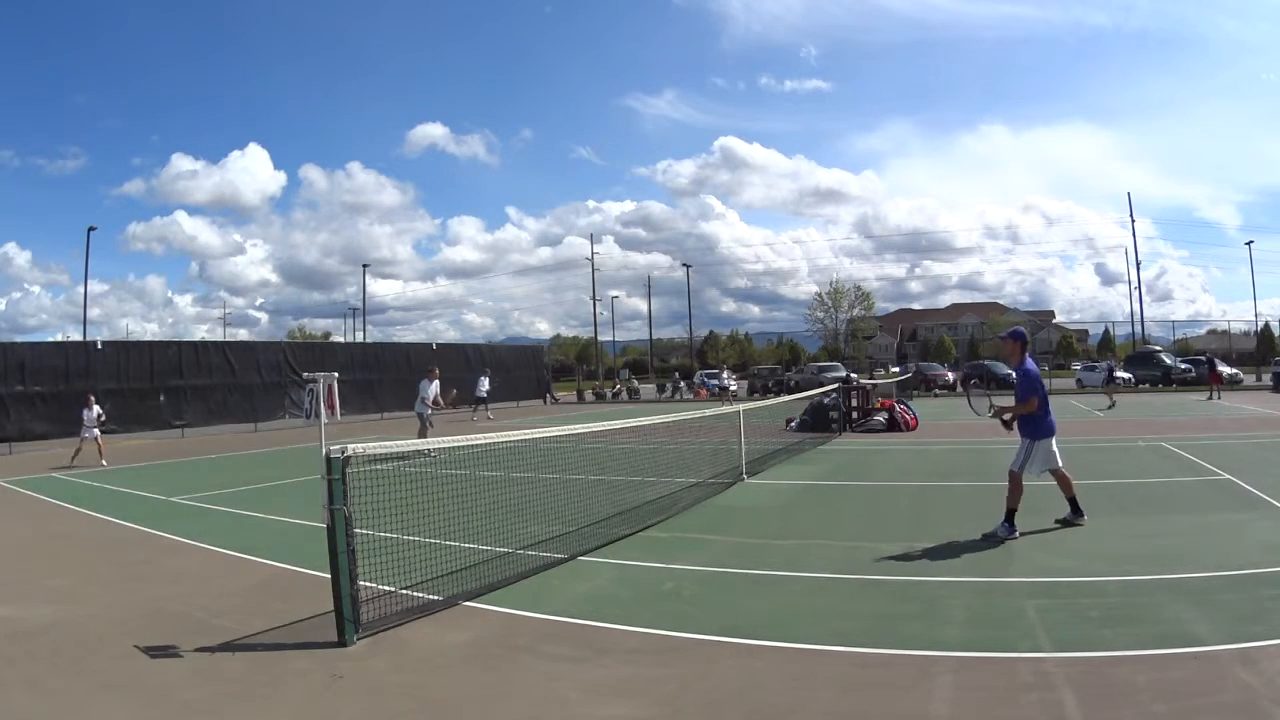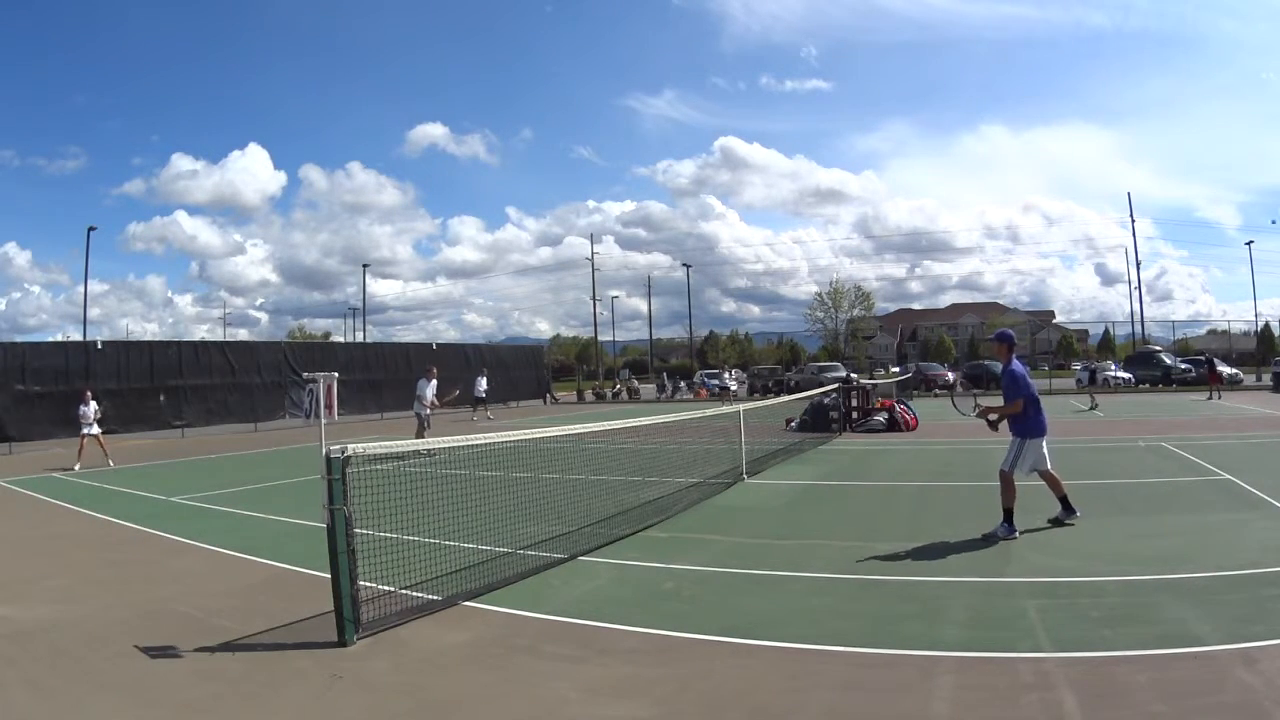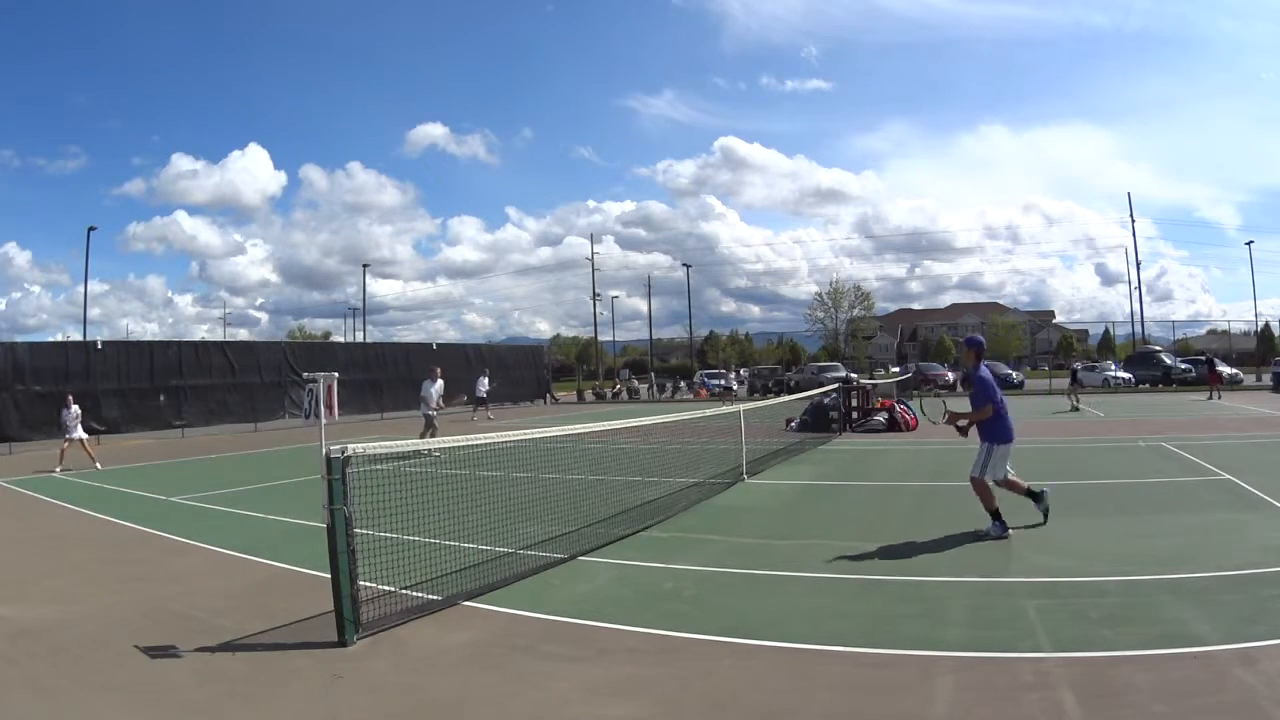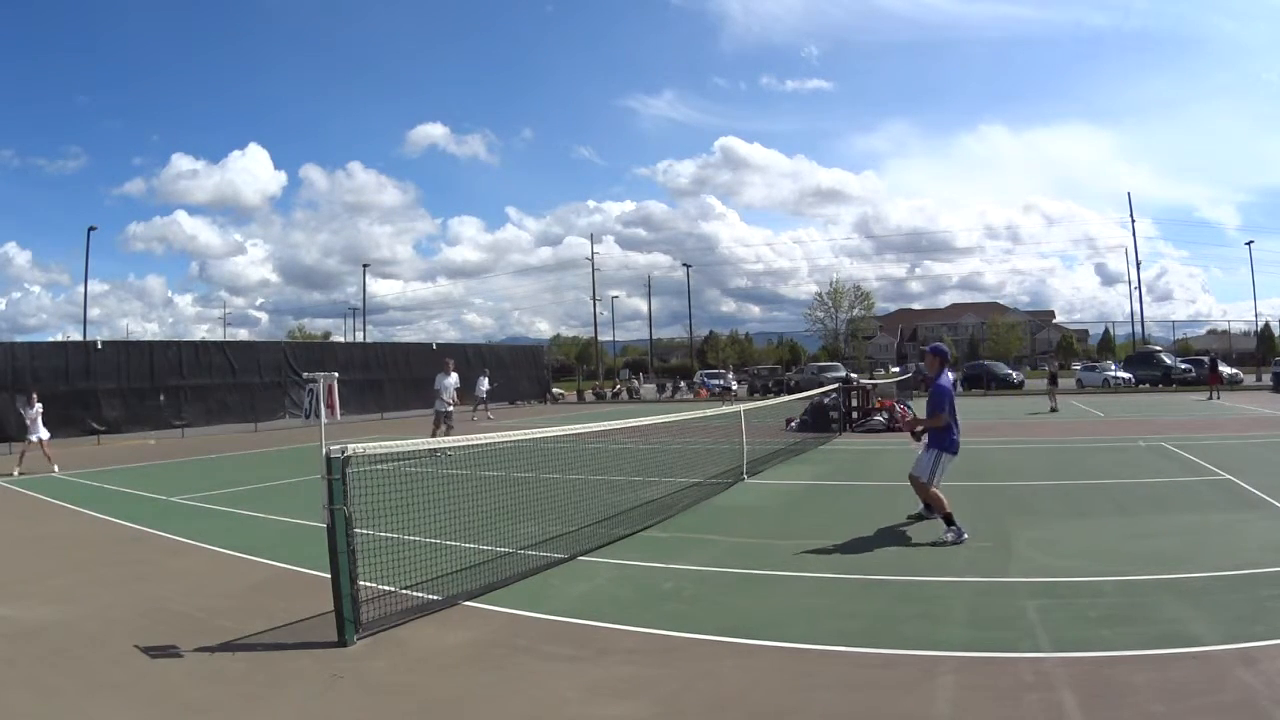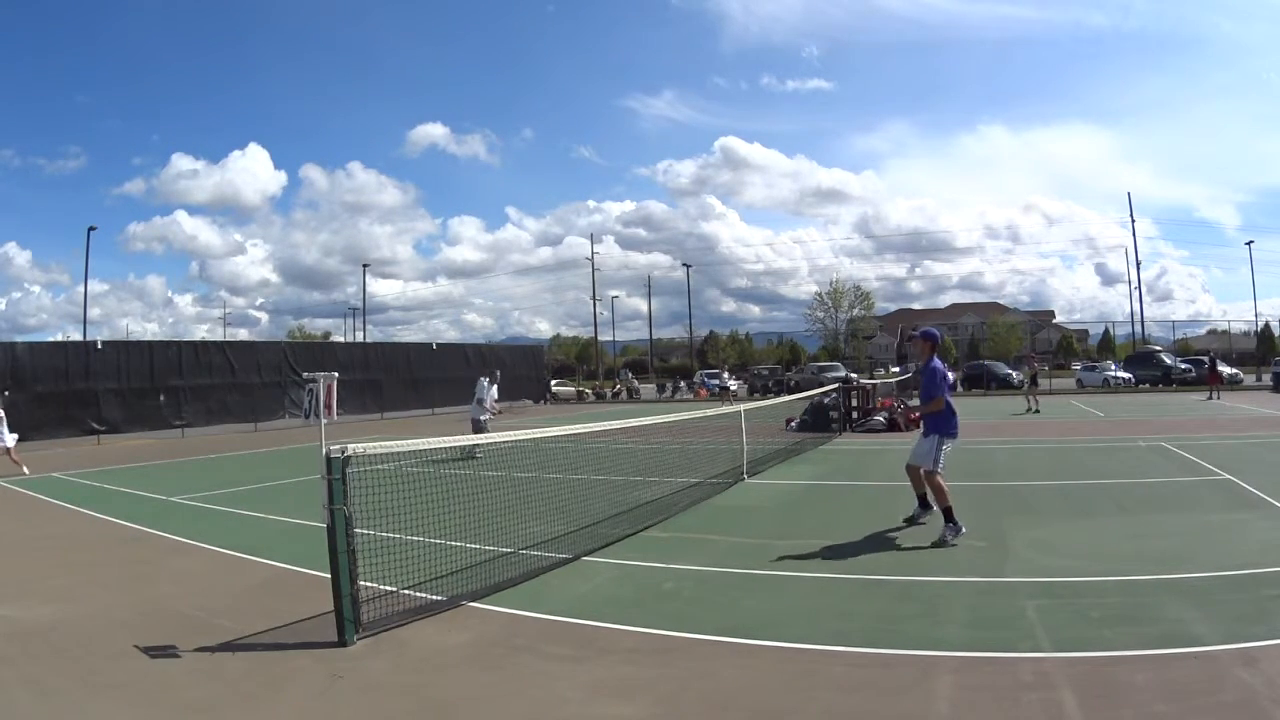
dt=0.5s
person 1, frame 1
left shoulder: (1026, 370)
right shoulder: (1022, 368)
left elbow: (1031, 405)
left wrist: (1005, 410)
right wrist: (1010, 417)
left hip: (1036, 432)
right hip: (1043, 429)
left knee: (1015, 474)
right knee: (1057, 470)
left ankle: (1009, 526)
right ankle: (1076, 512)
person 1, frame 2
left shoulder: (1012, 372)
right shoulder: (1013, 369)
left elbow: (1017, 406)
left wrist: (990, 410)
right wrist: (997, 419)
left hip: (1027, 431)
right hip: (1035, 428)
left knee: (1006, 474)
right knee: (1044, 471)
left ankle: (1008, 526)
right ankle: (1068, 510)
person 1, frame 3
left shoulder: (979, 377)
right shoulder: (979, 374)
left elbow: (987, 411)
left wrist: (959, 417)
right wrist: (965, 424)
left hip: (995, 436)
right hip: (1000, 434)
left knee: (978, 480)
right knee: (1001, 479)
left ankle: (999, 525)
right ankle: (1038, 497)
person 1, frame 4
left shoulder: (941, 386)
right shoulder: (937, 382)
left elbow: (942, 419)
left wrist: (916, 423)
right wrist: (920, 430)
left hip: (943, 444)
right hip: (935, 442)
left knee: (927, 486)
right knee: (915, 477)
left ankle: (954, 529)
right ankle: (929, 508)
person 1, frame 5
left shoulder: (934, 368)
right shoulder: (927, 368)
left elbow: (939, 403)
left wrist: (913, 410)
right wrist: (916, 417)
left hip: (941, 431)
right hip: (931, 429)
left knee: (932, 474)
right knee: (912, 467)
left ankle: (953, 526)
right ankle: (924, 506)
